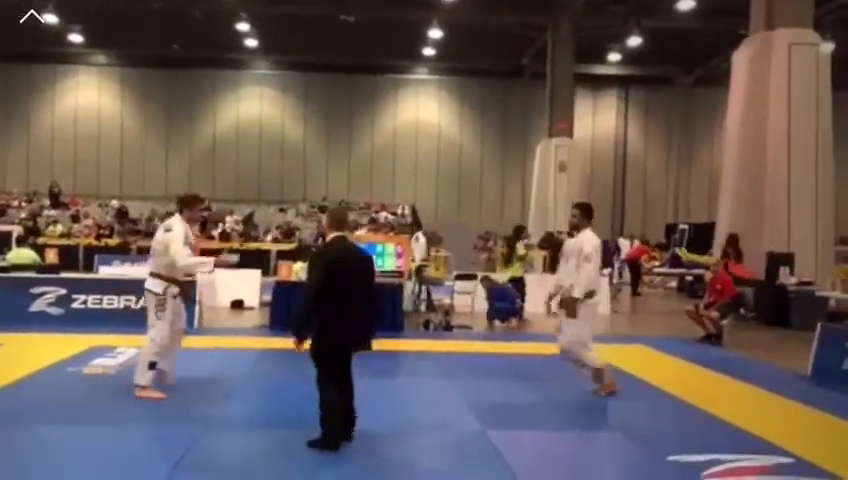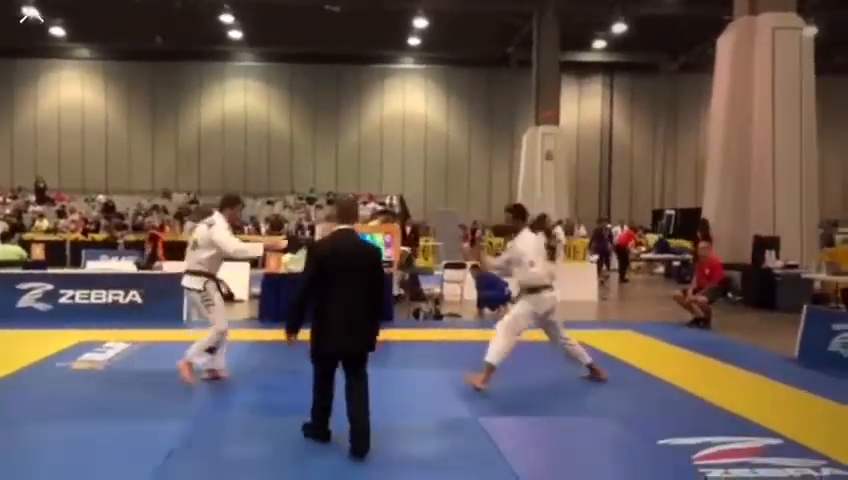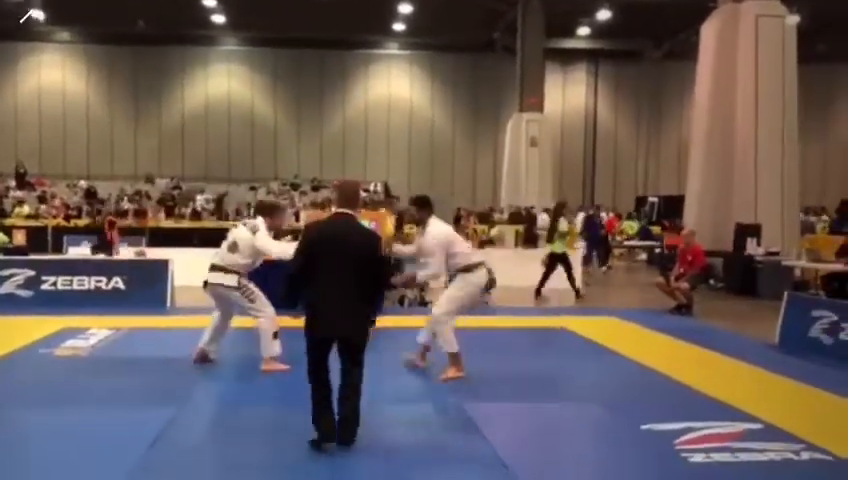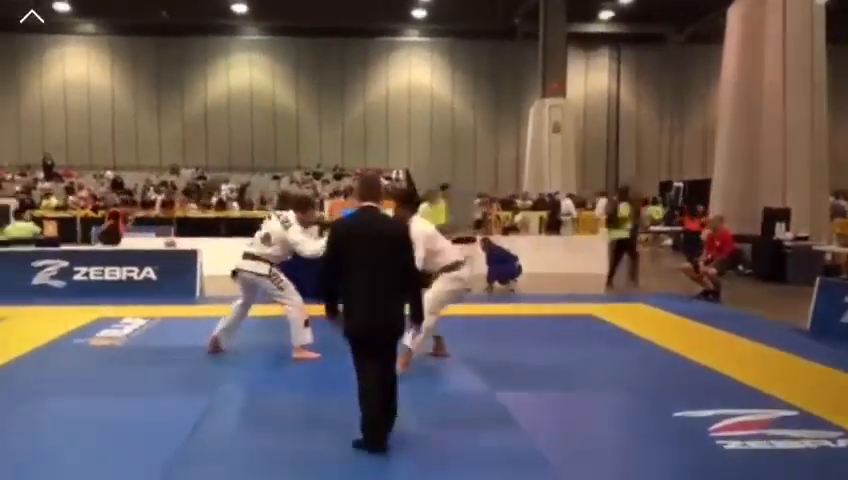
dt=0.4s
person 1, frame 1
left shoulder: (322, 255)
right shoulder: (363, 257)
left elbow: (312, 296)
right elbow: (370, 297)
left wrist: (300, 331)
right wrist: (367, 331)
left hip: (328, 330)
right hip: (352, 330)
left knee: (328, 381)
right knee: (344, 377)
left ankle: (330, 437)
right ankle: (346, 428)
person 1, frame 2
left shoulder: (320, 248)
right shoulder: (371, 251)
left elbow: (306, 289)
right elbow: (379, 293)
left wrist: (293, 323)
right wrist: (374, 324)
left hip: (327, 328)
right hip: (360, 329)
left knee: (323, 379)
right knee: (357, 383)
left ankle: (320, 429)
right ankle: (360, 443)
person 1, frame 3
left shoulder: (314, 231)
right shoulder: (370, 238)
left elbow: (296, 271)
right elbow: (379, 282)
left wrist: (294, 300)
right wrist: (370, 312)
left hip: (319, 316)
right hip: (355, 318)
left knee: (318, 370)
right knee: (351, 375)
left ankle: (325, 430)
right ankle: (346, 433)
person 1, frame 4
left shoulder: (341, 228)
right shoulder: (398, 228)
left elbow: (329, 272)
right elbow: (410, 274)
left wrist: (331, 306)
right wrist: (416, 311)
left hip: (358, 313)
right hip: (390, 312)
left knee: (368, 371)
right knee: (386, 370)
left ankle: (374, 436)
right ankle: (384, 427)
person 2, frame 1
left shoulder: (589, 241)
right shoulder: (575, 241)
left elbow: (587, 274)
left wrist: (573, 297)
right wrist: (553, 293)
left hip: (581, 301)
right hip: (572, 300)
left knee: (570, 345)
right knee: (578, 345)
left ankle: (604, 375)
right ankle: (604, 380)
person 2, frame 2
left shoulder: (525, 245)
right shoulder: (518, 242)
left elbow: (536, 275)
right elbow: (503, 263)
left wrist: (519, 279)
right wrist: (487, 262)
left hip: (536, 297)
right hip: (546, 296)
left knee: (505, 330)
right knee: (559, 336)
left ankle: (483, 377)
right ankle: (594, 369)
person 2, frame 3
left shoulder: (435, 233)
right shoulder: (430, 230)
left elbow: (435, 267)
right elbow: (414, 250)
left wrist: (411, 277)
right wrist: (391, 247)
left hip: (470, 275)
right hip: (465, 275)
left knee: (440, 315)
right knee: (438, 313)
left ankle: (456, 366)
right ankle: (422, 356)
person 2, frame 4
left shoulder: (417, 230)
right shoulder: (417, 226)
left elbow: (415, 265)
left hip: (454, 274)
right hip: (456, 272)
left knee: (424, 311)
right knee: (430, 308)
left ankle: (403, 362)
right ankle: (439, 347)
person 3, frame 1
left shoulder: (176, 226)
right shoulder: (176, 231)
right elbow: (184, 262)
left wrist: (185, 274)
right wrist: (216, 261)
left hip: (169, 287)
right hip: (162, 289)
left knee: (176, 330)
right knee: (158, 337)
left ankle: (163, 368)
right ankle: (142, 385)
person 3, frame 2
left shoulder: (212, 224)
right shoulder: (218, 227)
right elbow: (234, 248)
right wrist: (266, 246)
left hip: (197, 280)
right hip: (200, 284)
left knee: (218, 326)
right knee: (220, 327)
left ankle: (213, 368)
right ankle: (188, 362)
person 3, frame 3
left shoulder: (246, 226)
right shoulder: (260, 234)
right elbow: (279, 252)
left hip: (214, 277)
right hip: (231, 280)
left knee: (224, 314)
right knee: (266, 313)
left ankle: (204, 351)
right ankle: (269, 360)
person 3, frame 4
left shoulder: (279, 217)
right shoulder: (292, 228)
right elbow: (308, 250)
left hip: (244, 265)
right hip: (261, 269)
left knee: (243, 303)
right knee: (294, 302)
left ankle: (217, 339)
right ankle: (301, 349)
